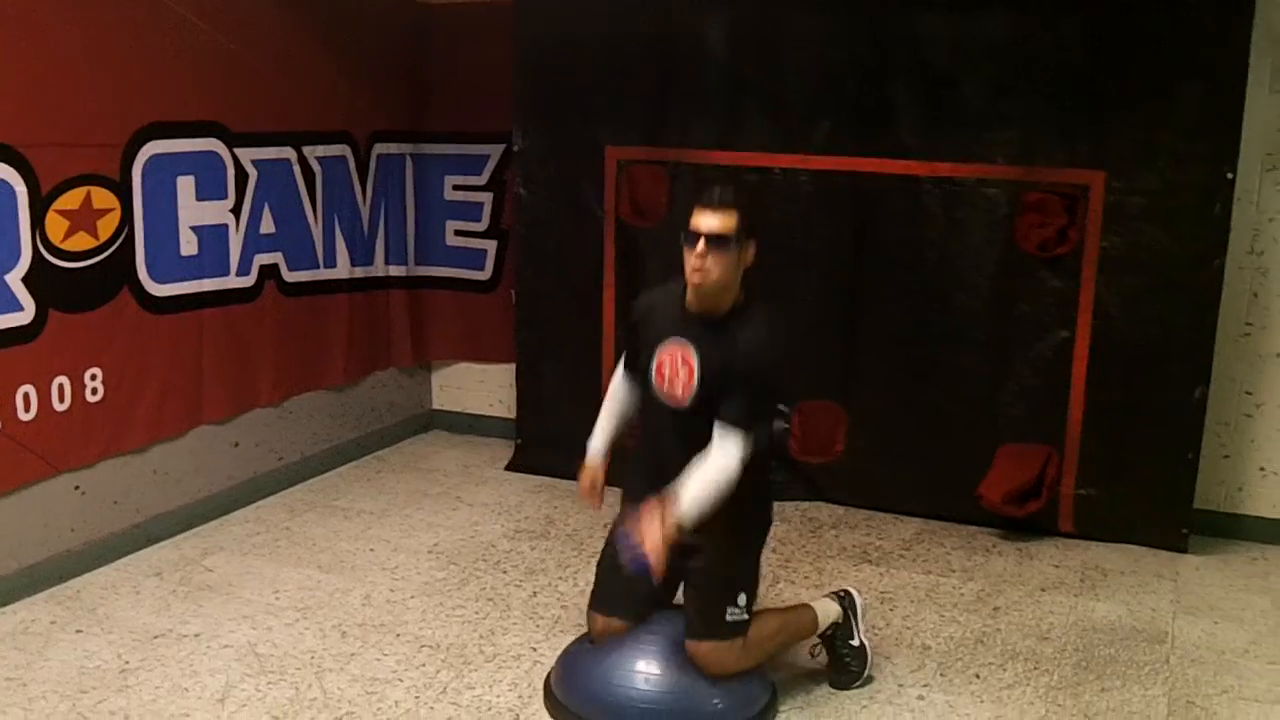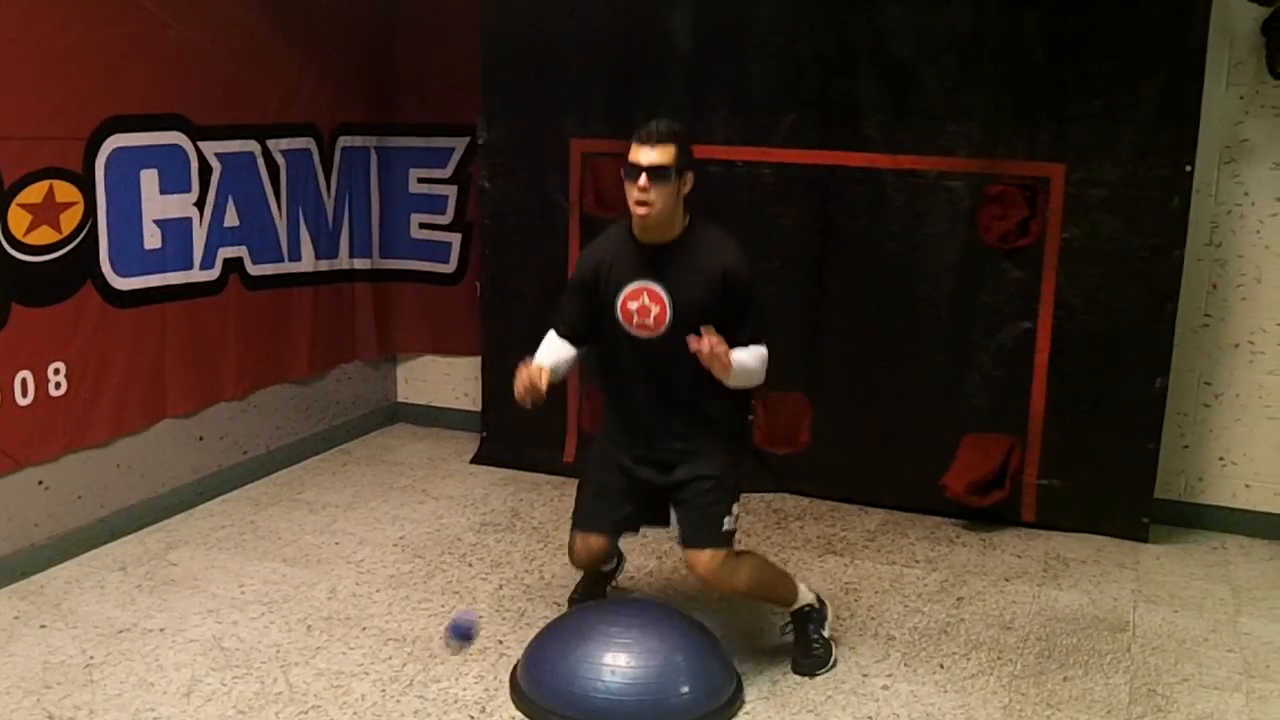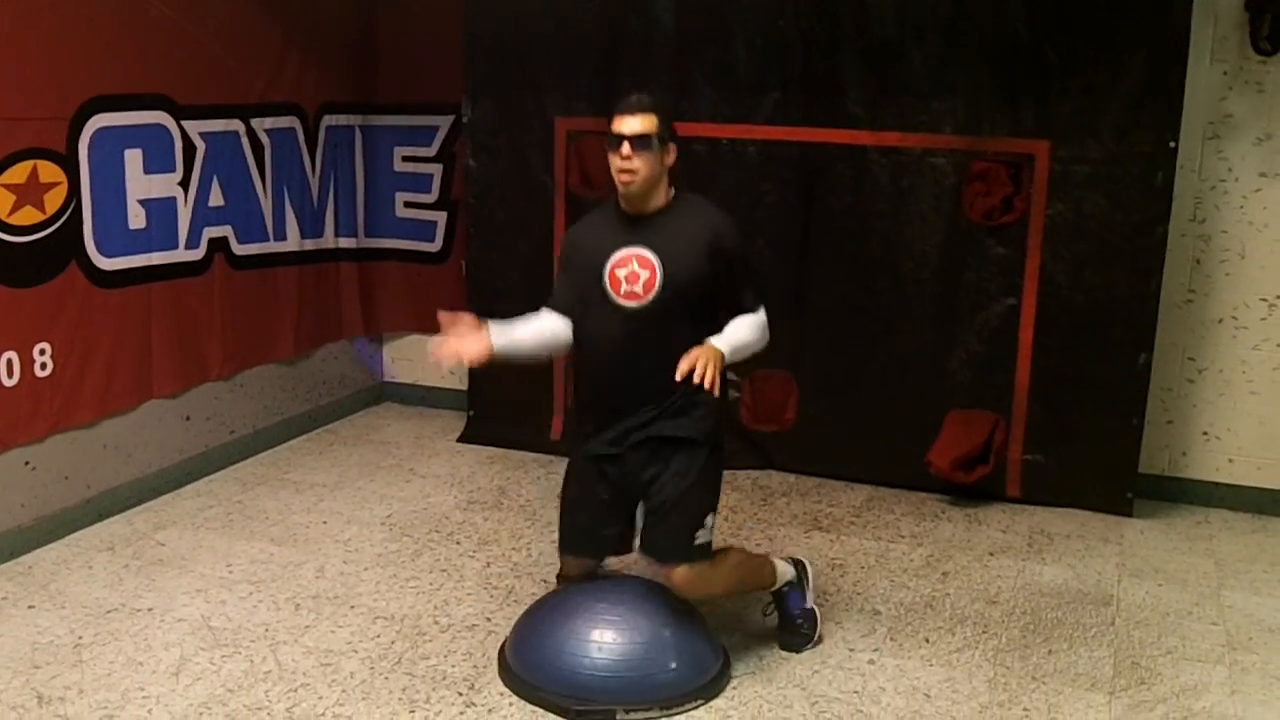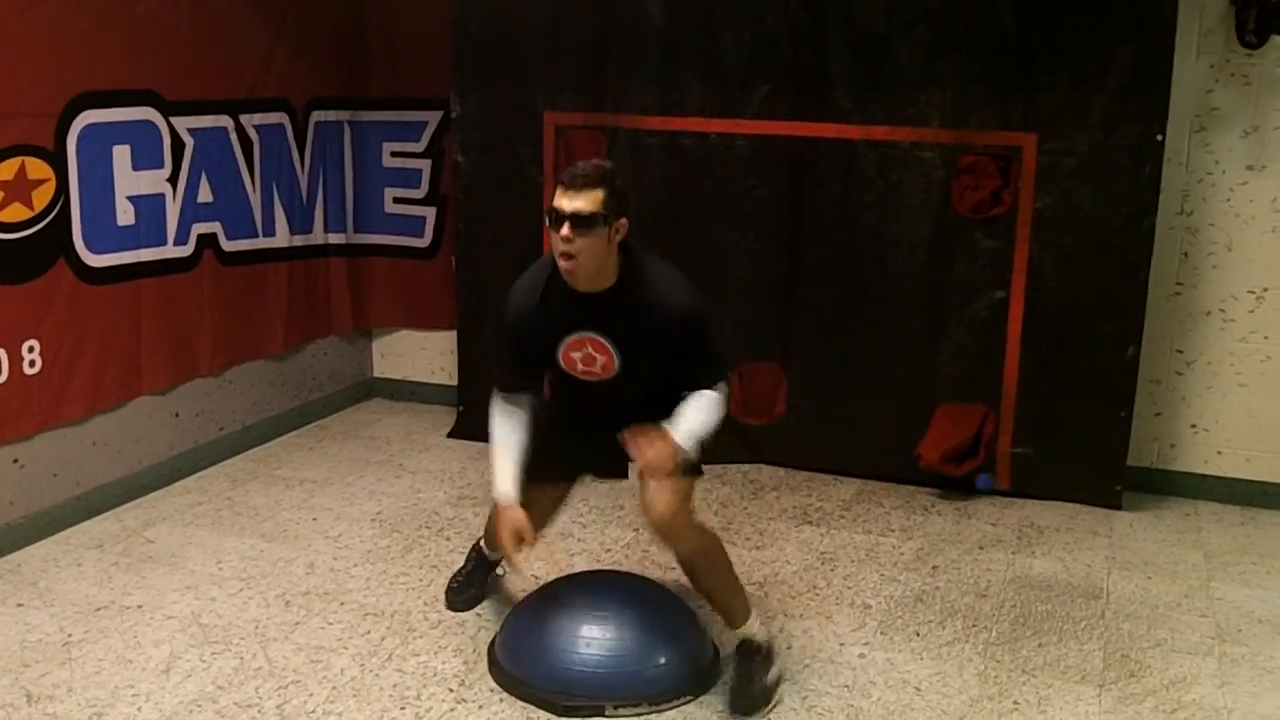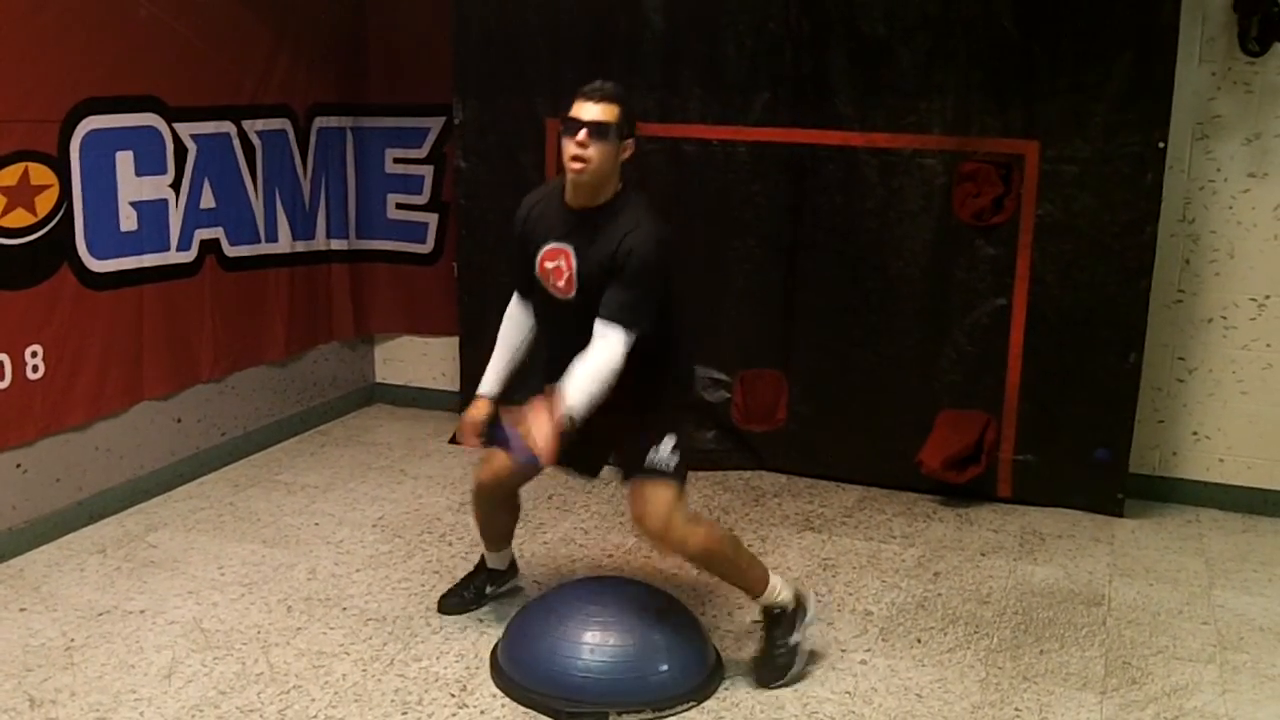
dt=1s
person 1, frame 1
left shoulder: (752, 344)
right shoulder: (651, 309)
left elbow: (728, 452)
left wrist: (674, 515)
right wrist: (596, 451)
left hip: (724, 513)
right hip: (649, 495)
left knee: (714, 655)
right knee: (604, 629)
left ankle: (833, 614)
right ankle: (649, 590)
person 1, frame 2
left shoulder: (719, 259)
right shoulder: (601, 257)
left elbow: (756, 361)
right elbow: (567, 338)
left wrist: (729, 362)
right wrist: (541, 365)
left hip: (703, 437)
right hip: (626, 431)
left knee: (710, 565)
right knee: (586, 550)
left ankle: (806, 604)
right ankle: (606, 568)
person 1, frame 3
left shoulder: (708, 229)
right shoulder: (586, 235)
left elbow: (754, 323)
right elbow: (558, 325)
left wrist: (717, 347)
right wrist: (493, 339)
left hip: (679, 431)
right hip: (601, 432)
left knee: (689, 578)
right knee: (576, 567)
left ankle: (785, 577)
right ankle: (601, 558)
person 1, frame 4
left shoulder: (667, 298)
right shoulder: (530, 298)
left elbow: (708, 391)
right elbow: (510, 401)
left wrist: (675, 441)
right wrist: (506, 497)
left hip: (659, 412)
right hip: (573, 409)
left knee: (665, 513)
right knee: (524, 505)
left ankle: (752, 640)
right ankle: (486, 555)
person 1, frame 5
left shoulder: (636, 235)
right shoulder: (536, 210)
left elbow: (611, 343)
right elbow: (525, 304)
left wrist: (559, 413)
right wrist: (486, 392)
left hip: (640, 386)
right hip: (563, 381)
left knee: (662, 523)
right knee: (490, 476)
left ankle: (783, 603)
right ankle: (497, 567)
